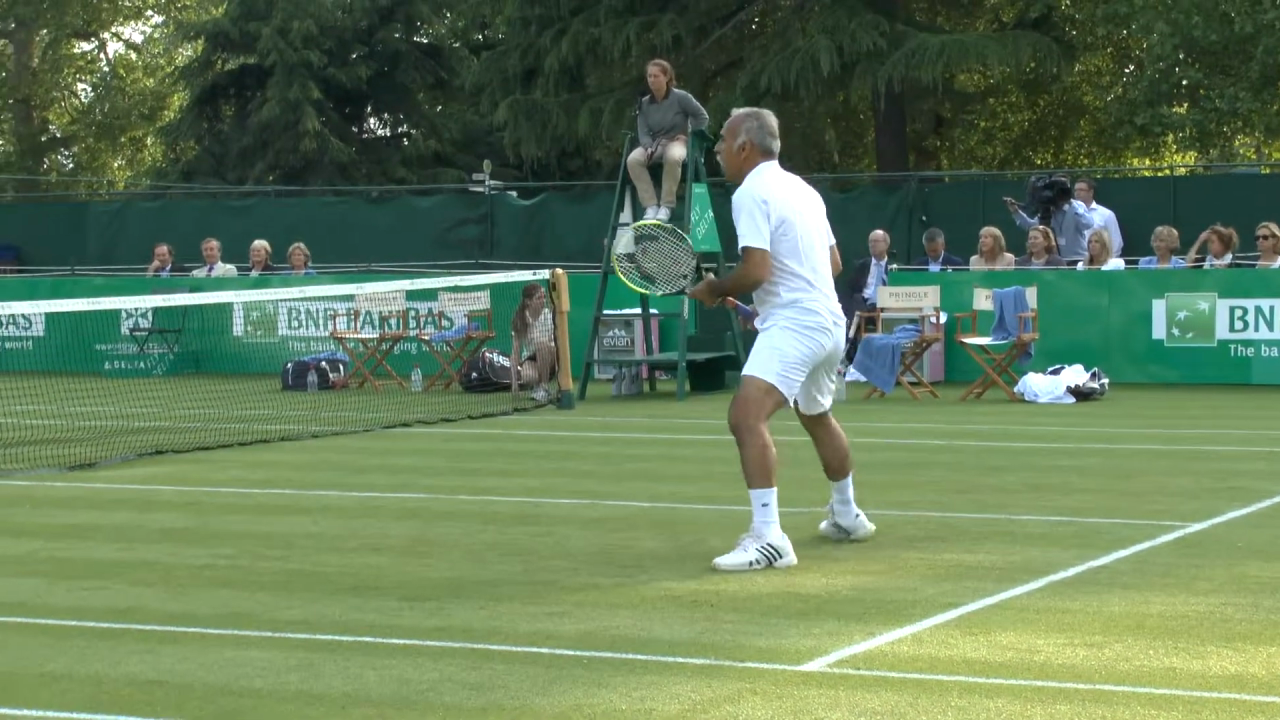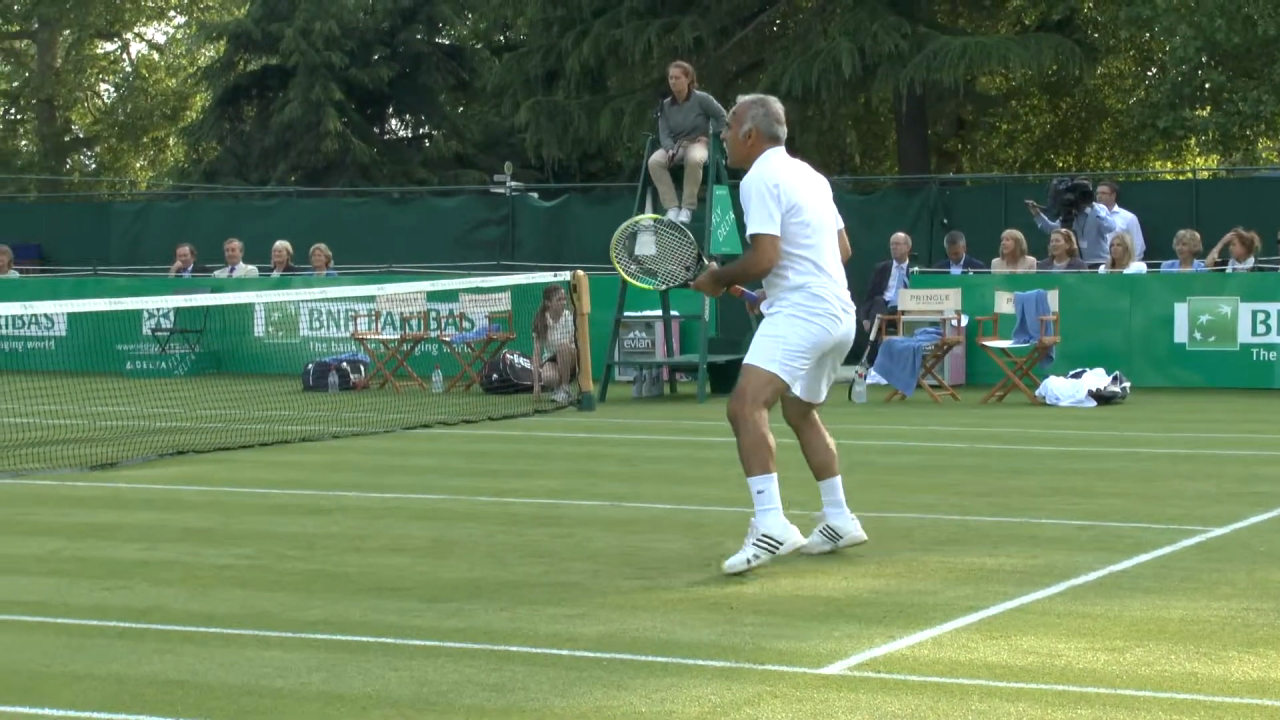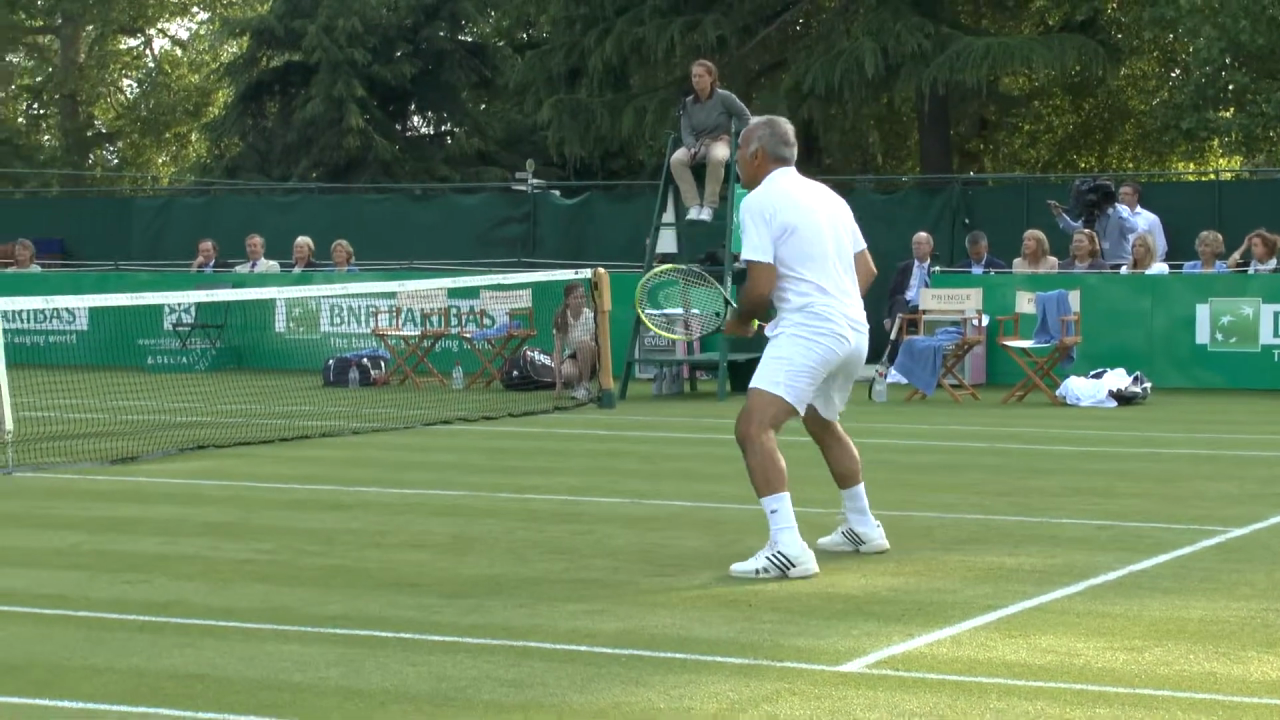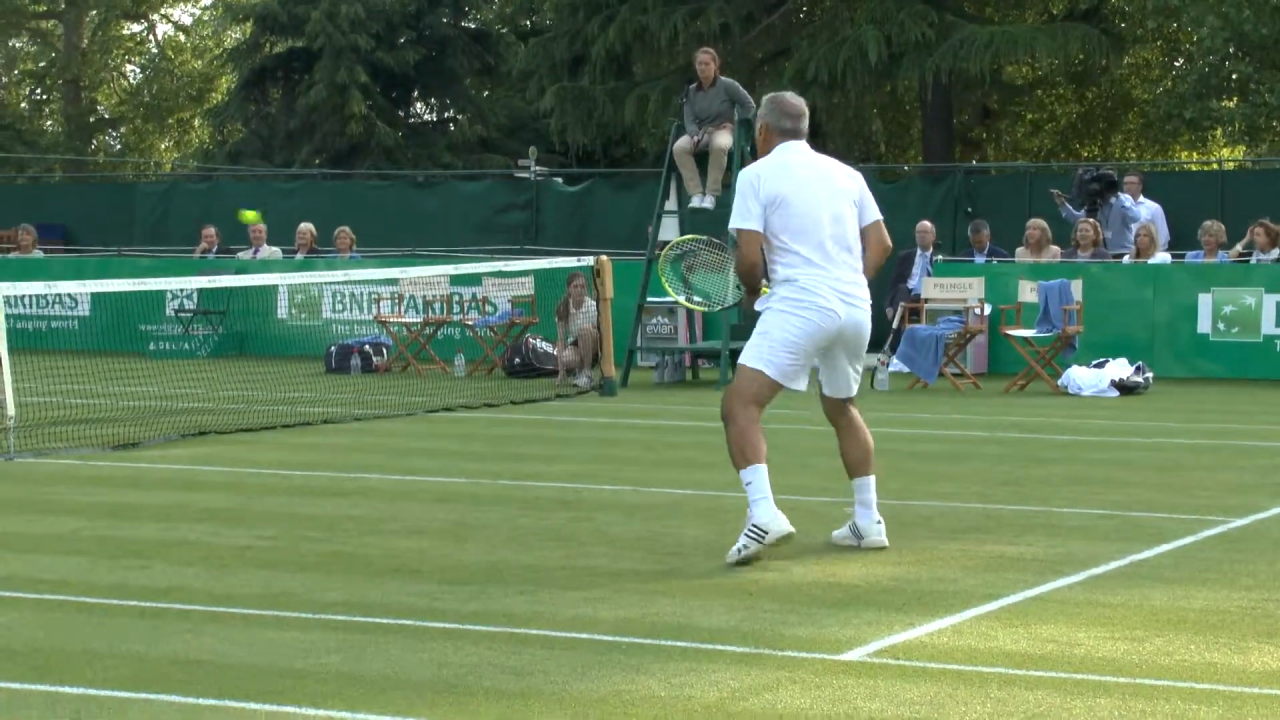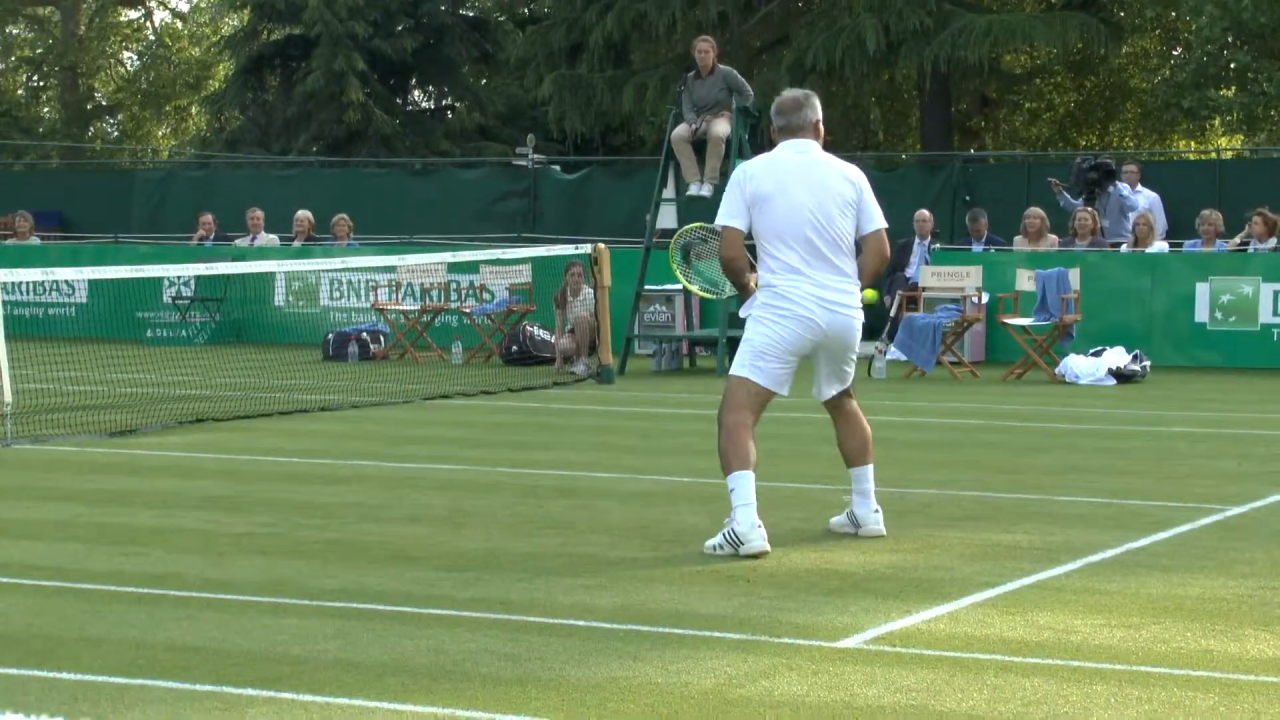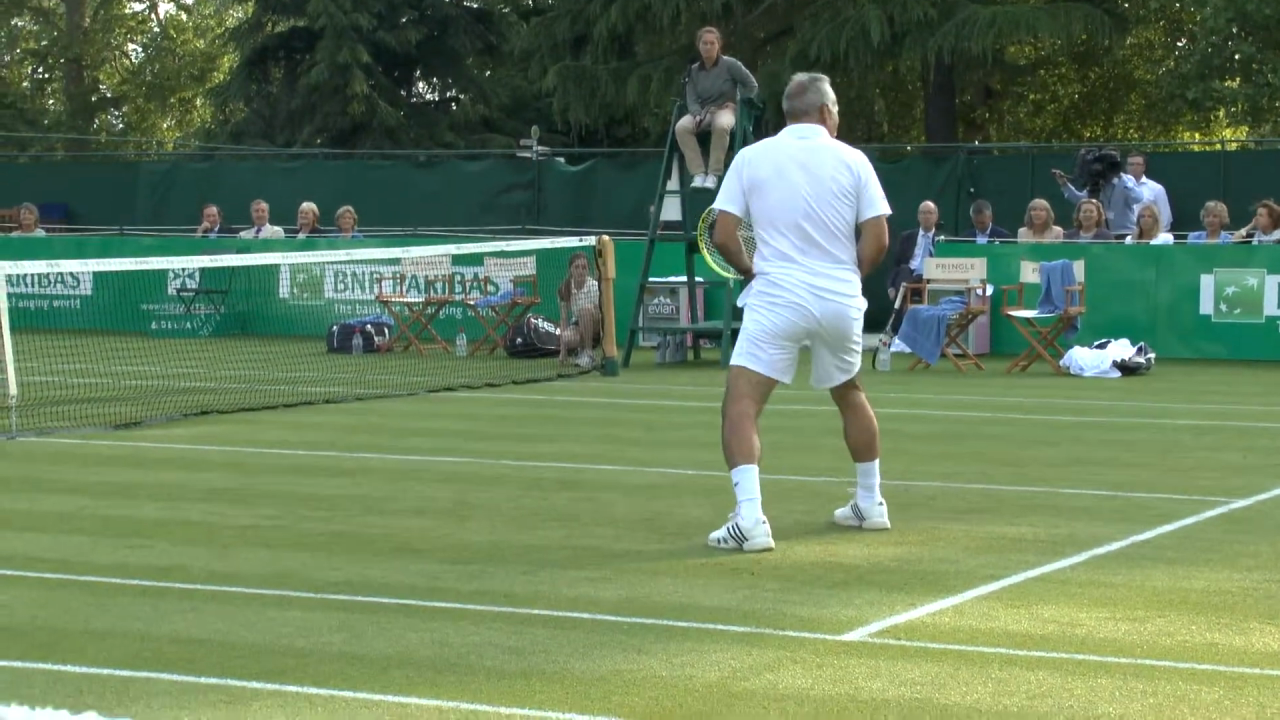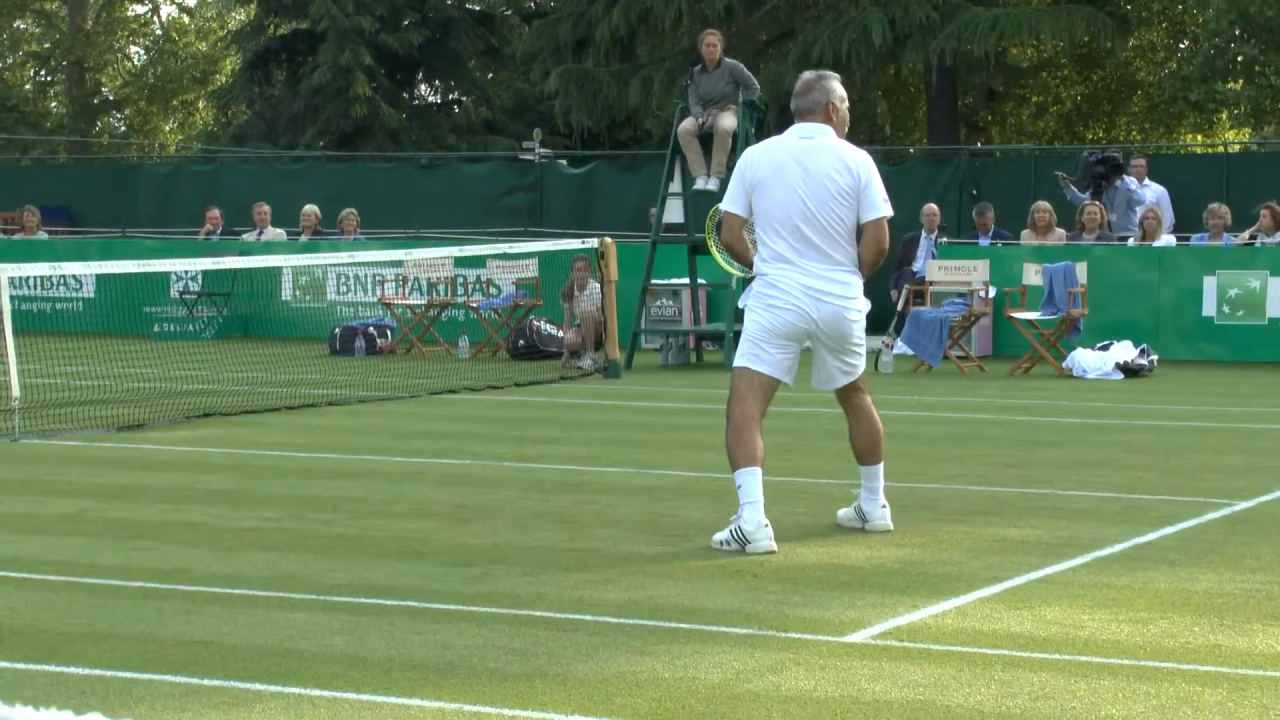
dt=0.2s
person 1, frame 1
left shoulder: (751, 193)
right shoulder: (802, 188)
left elbow: (755, 272)
right elbow: (834, 263)
left wrist: (713, 289)
left hip: (793, 326)
right hip: (826, 324)
left knee: (746, 417)
right knee: (817, 418)
left ankle: (769, 538)
right ankle: (847, 515)
person 1, frame 2
left shoulder: (761, 178)
right shoulder: (810, 175)
left elbow: (764, 258)
right elbow: (843, 249)
left wrist: (717, 278)
left hip: (801, 313)
right hip: (836, 312)
left knee: (746, 407)
right knee: (801, 413)
left ankle: (770, 525)
right ankle: (839, 520)
person 1, frame 3
left shoulder: (759, 201)
right shoulder: (828, 196)
left elbow: (761, 287)
right elbow: (867, 270)
left wrist: (741, 319)
left hip: (807, 331)
right hip: (851, 331)
left knee: (753, 428)
right knee: (822, 425)
left ankle: (788, 547)
right ankle: (863, 526)
person 1, frame 4
left shoulder: (756, 175)
right shoulder: (845, 172)
left elbow: (749, 257)
right elbow: (881, 245)
left wrist: (753, 290)
left hip: (797, 307)
right hip: (854, 308)
left knee: (739, 406)
right knee: (842, 410)
left ankle: (763, 514)
right ankle: (867, 521)
person 1, frame 5
left shoulder: (749, 172)
right shoulder: (850, 174)
left elbow: (730, 253)
right elbow: (880, 253)
left wrist: (745, 287)
left hip: (782, 311)
right hip: (843, 313)
left knee: (736, 415)
right knee: (842, 403)
left ankle: (745, 523)
right ankle: (866, 510)
person 1, frame 6
left shoulder: (751, 157)
right shoulder: (853, 159)
left elbow: (723, 236)
right elbow: (878, 241)
left wrist: (750, 270)
left hip: (777, 299)
right hip: (841, 301)
left knee: (740, 405)
right knee: (850, 395)
left ankle: (749, 518)
right ankle: (870, 503)
person 1, frame 7
left shoulder: (755, 156)
right shoulder: (856, 160)
left elbow: (730, 236)
right elbow: (878, 244)
left hip: (776, 300)
right hip: (840, 303)
left knee: (744, 408)
right knee: (856, 399)
left ankle: (752, 521)
right ankle: (873, 506)
